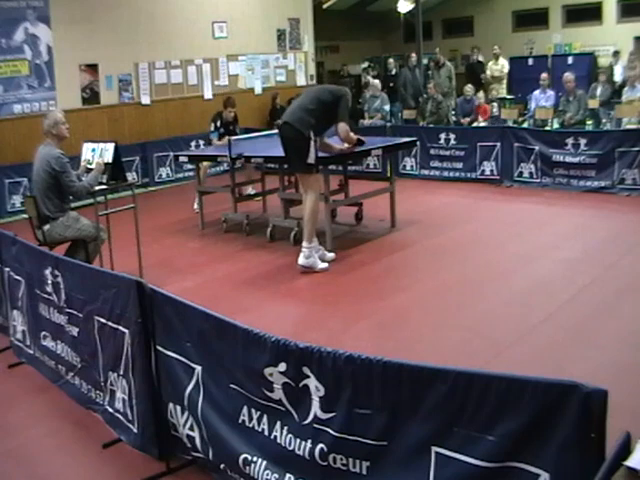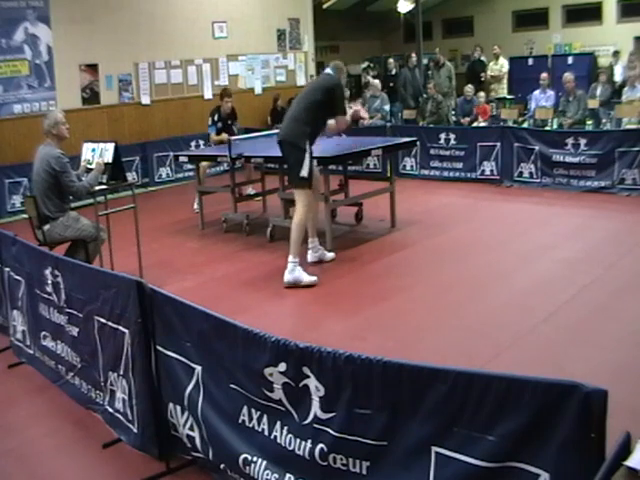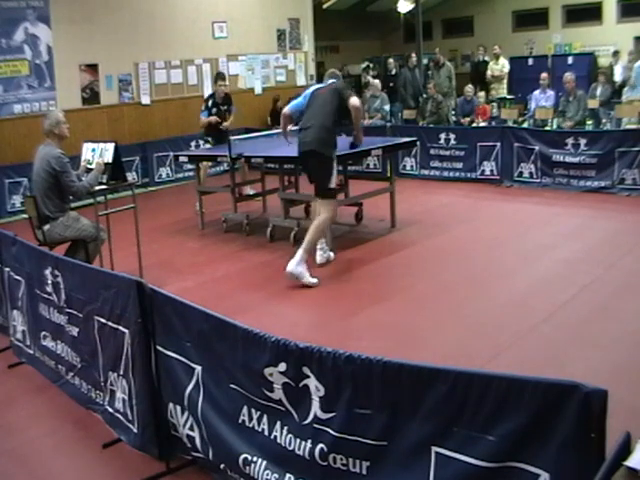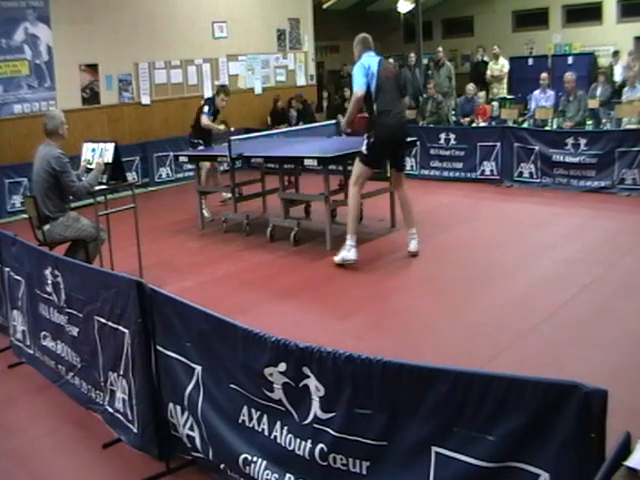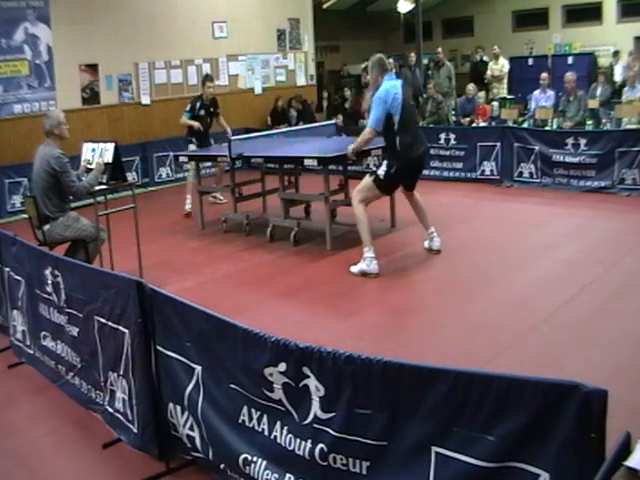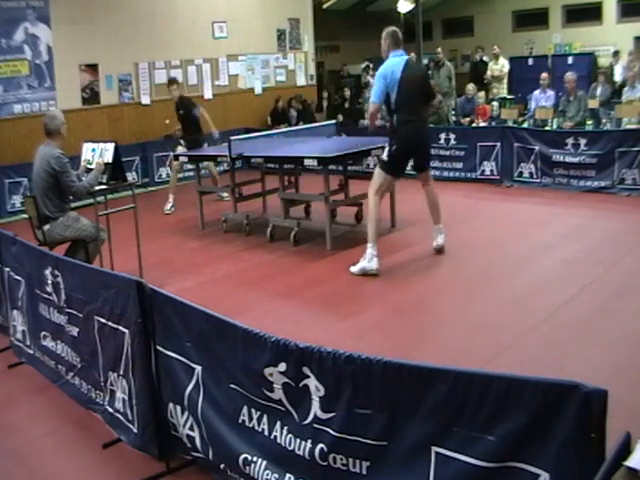
dt=0.7s
person 1, frame 1
left shoulder: (324, 95)
right shoulder: (342, 95)
left elbow: (319, 142)
right elbow: (343, 133)
left wrist: (341, 149)
right wrist: (353, 139)
left hip: (287, 127)
right hip: (300, 129)
left knee: (308, 190)
right knee: (313, 190)
left ankle: (313, 247)
right ankle: (307, 253)
person 1, frame 2
left shoulder: (319, 82)
right shoulder: (336, 84)
left elbow: (324, 120)
right elbow: (339, 126)
left wrist: (346, 114)
right wrist: (349, 116)
left hip: (290, 136)
right hip: (297, 139)
left knee: (314, 185)
right knee: (304, 203)
left ankle: (314, 248)
right ankle: (293, 269)
person 1, frame 3
left shoulder: (312, 90)
right shoulder: (340, 88)
left elbow: (286, 113)
right elbow: (356, 105)
left wrist: (285, 131)
right wrist: (358, 132)
left hip: (304, 144)
right hip: (321, 145)
left knee: (324, 197)
right knee: (328, 211)
left ankle: (322, 249)
right ankle: (298, 261)
person 1, frame 4
left shoulder: (362, 65)
right shoulder: (390, 67)
left elbow: (358, 95)
right elbow: (404, 102)
left wrist: (347, 118)
left hip: (380, 129)
right hip: (400, 127)
left knee: (355, 185)
right knee: (399, 186)
left ankle: (350, 246)
right ankle: (413, 240)
person 1, frame 5
left shoulder: (383, 93)
right shoulder: (402, 86)
left elbow: (370, 134)
left wrist: (353, 147)
left hip: (401, 158)
right hip: (418, 154)
left knee: (358, 198)
right knee: (409, 193)
left ankle: (369, 259)
right ankle: (433, 238)
person 1, frame 6
left shoulder: (386, 69)
right shoulder: (418, 68)
left elbow: (373, 109)
right elbow: (430, 101)
left wrist: (371, 122)
left hip: (401, 139)
right hip: (422, 135)
left knee: (375, 194)
right knee: (427, 183)
left ankle: (371, 256)
right ankle: (439, 236)
person 2, frame 1
left shoulder: (43, 151)
right shoulder: (56, 156)
right elbow: (78, 192)
left wrist: (81, 171)
right wrist: (96, 172)
left hip: (45, 220)
right hip: (55, 223)
left knee: (87, 230)
right knee: (98, 233)
person 2, frame 2
left shoulder: (43, 151)
right shoulder: (56, 156)
right elbow: (77, 191)
left wrist: (81, 171)
right wrist: (96, 172)
left hip: (45, 220)
right hip: (55, 224)
left knee: (88, 230)
right knee: (98, 233)
person 2, frame 3
left shoulder: (43, 150)
right shoulder: (56, 156)
right elbow: (77, 191)
left wrist: (81, 171)
right wrist: (96, 172)
left hip: (45, 220)
right hip: (54, 224)
left knee: (87, 230)
right knee: (98, 233)
person 2, frame 4
left shoulder: (43, 151)
right shoulder: (56, 156)
right elbow: (77, 191)
left wrist: (81, 171)
right wrist: (96, 172)
left hip: (45, 221)
right hip: (54, 224)
left knee: (88, 230)
right knee: (98, 233)
person 2, frame 5
left shoulder: (43, 150)
right shoulder: (56, 156)
right elbow: (77, 192)
left wrist: (81, 171)
right wrist: (96, 172)
left hip: (45, 221)
right hip: (54, 225)
left knee: (87, 230)
right knee: (98, 233)
person 2, frame 6
left shoulder: (43, 151)
right shoulder: (56, 156)
right elbow: (77, 191)
left wrist: (81, 171)
right wrist: (96, 172)
left hip: (45, 221)
right hip: (54, 224)
left knee: (88, 230)
right knee: (98, 233)
person 3, frame 1
left shoulder: (234, 117)
right shoulder: (216, 120)
right elbow: (214, 143)
right wrist: (223, 142)
right knee: (205, 165)
left ankle: (248, 188)
right ankle: (198, 199)
person 3, frame 2
left shoulder: (232, 111)
right shoulder: (214, 114)
left elbow: (235, 128)
right elbow: (212, 138)
left wrist: (233, 133)
right wrist: (220, 137)
left hip: (229, 143)
right hip: (216, 144)
right knee: (204, 165)
left ankle: (248, 189)
right ankle: (198, 199)
person 3, frame 3
left shoulder: (228, 97)
right shoulder: (208, 101)
right elbow: (202, 123)
left wrist: (228, 123)
right wrist: (209, 119)
left hip: (225, 136)
right hip: (211, 138)
left knee: (243, 160)
right knee: (204, 164)
left ankle: (246, 189)
person 3, frame 4
left shoulder: (217, 107)
right shoulder: (208, 105)
right elbow: (203, 122)
left wrist: (216, 128)
right wrist: (218, 127)
left hip: (207, 138)
right hip: (197, 138)
left knee: (214, 165)
right knee: (206, 166)
left ankle: (221, 193)
right ankle: (202, 205)
person 3, frame 5
left shoulder: (214, 101)
right shoulder: (195, 102)
left elbow: (218, 117)
right elbow: (182, 121)
left wrist: (227, 128)
right wrist: (192, 122)
left hip: (206, 138)
right hip: (194, 139)
right knee: (194, 165)
left ankle: (214, 194)
right ankle: (188, 201)
person 3, frame 6
left shoulder: (186, 101)
right shoulder: (177, 104)
left elbow: (202, 112)
left wrist: (212, 128)
right wrist: (178, 130)
left hip: (198, 138)
right hip: (186, 139)
left knee: (212, 170)
right knee: (175, 165)
right ankle: (171, 200)
